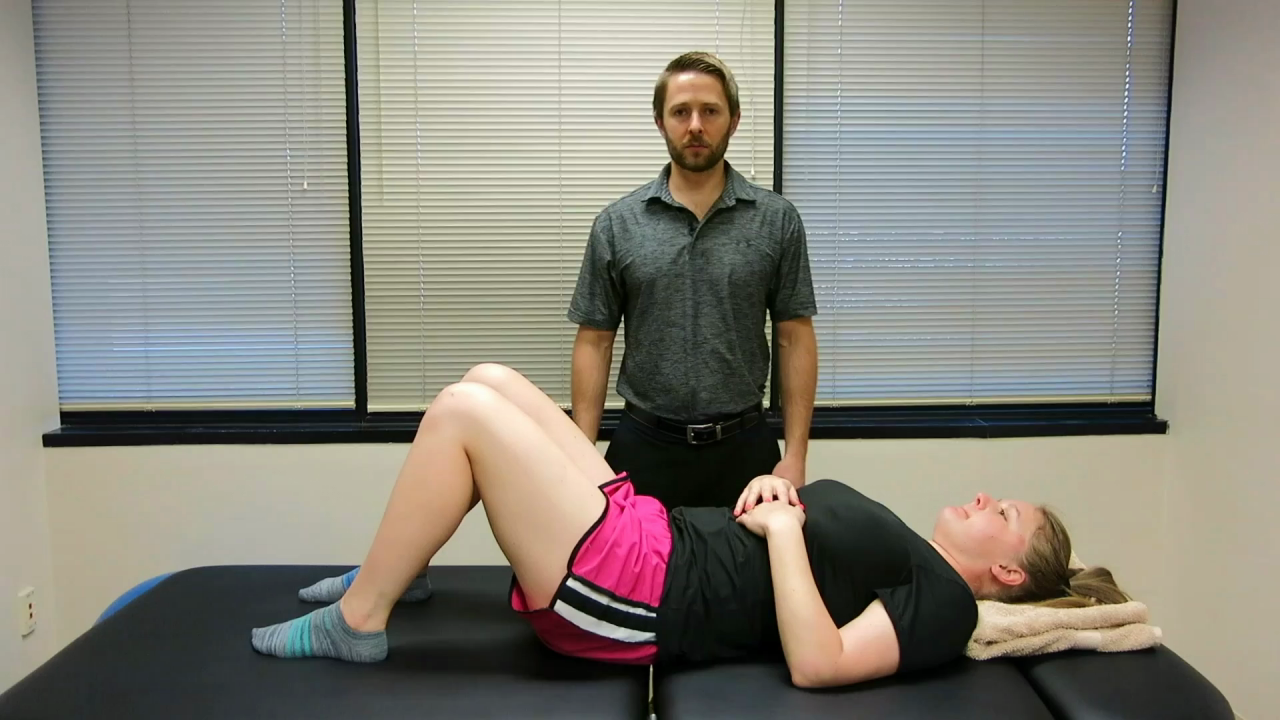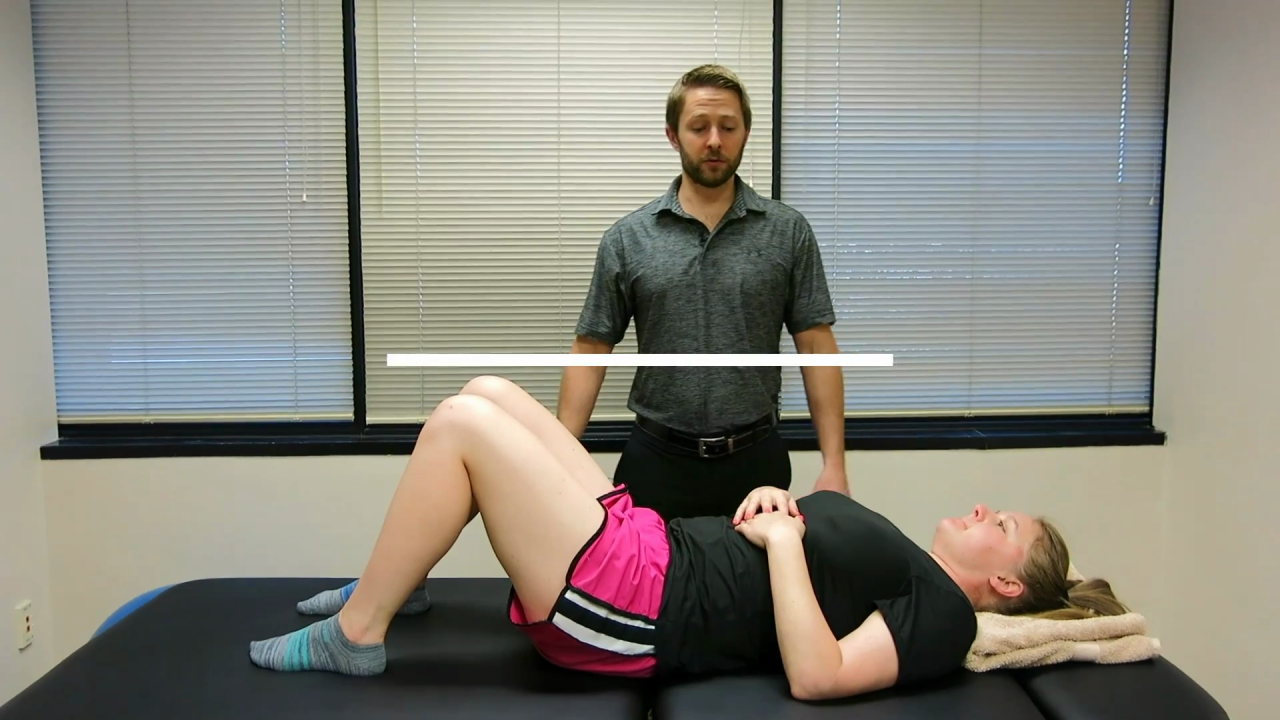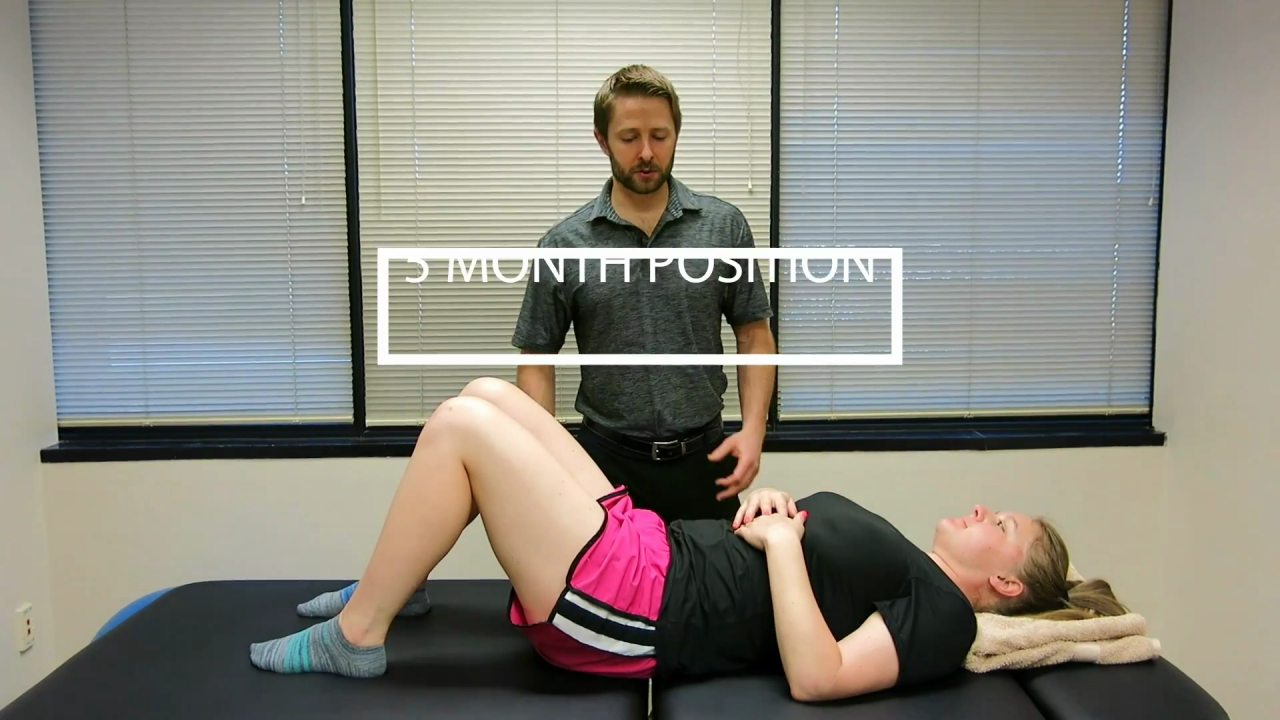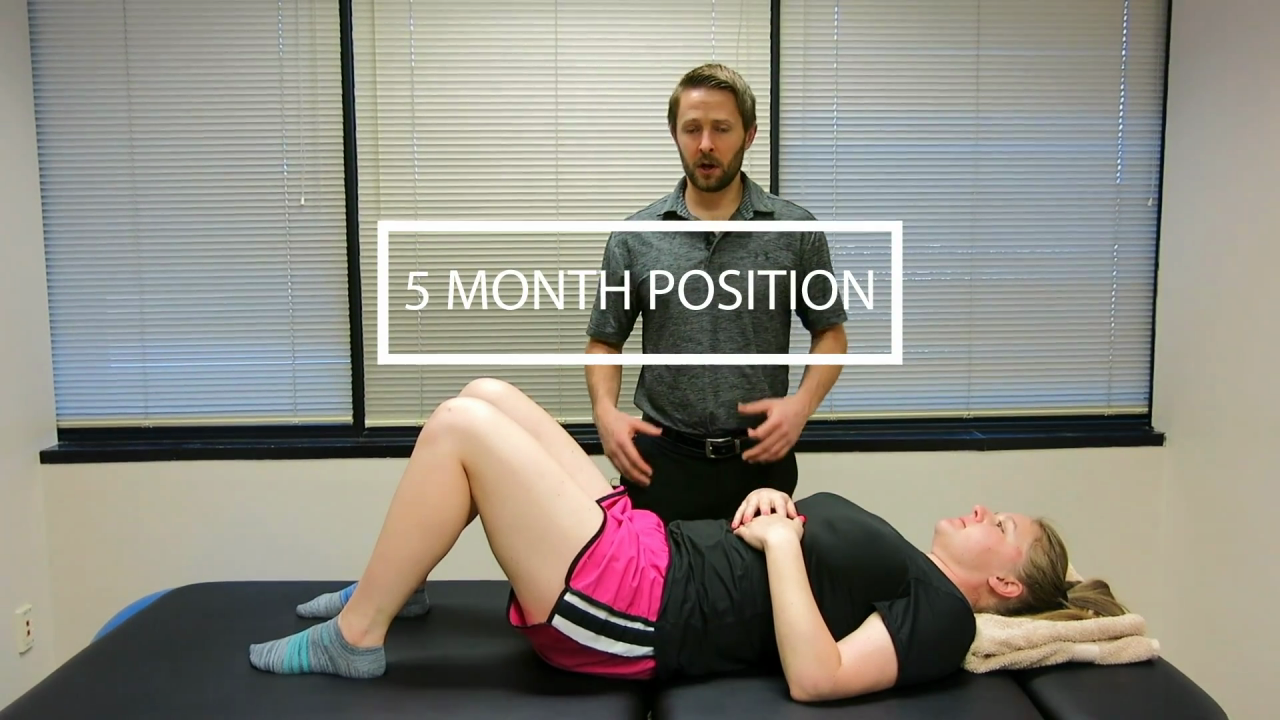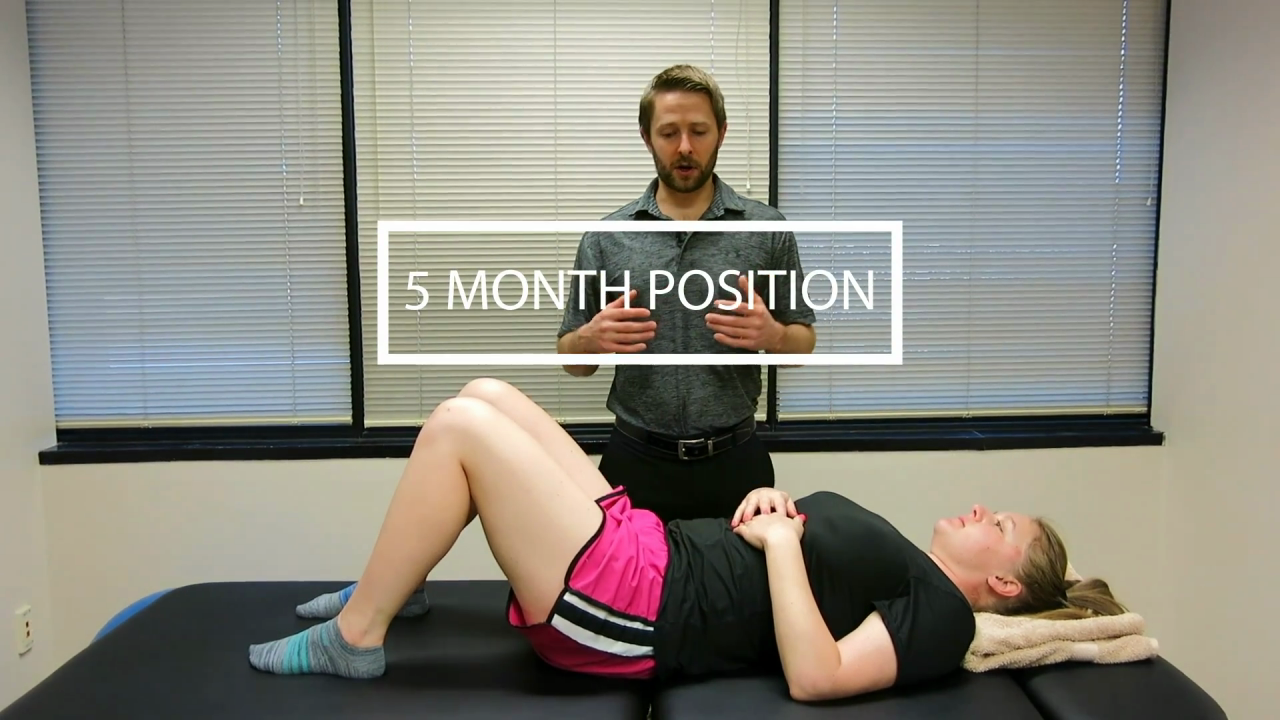
dt=0.7s
person 1, frame 1
left shoulder: (942, 604)
right shoulder: (906, 558)
left elbow: (815, 663)
left wrist: (782, 529)
right wrist: (771, 491)
left hip: (637, 597)
right hip: (651, 536)
left knee: (462, 410)
right knee: (487, 384)
left ankle: (356, 621)
right ankle: (397, 568)
person 1, frame 2
left shoulder: (941, 615)
right shoulder: (906, 570)
left elbow: (815, 675)
left wrist: (782, 540)
right wrist: (775, 500)
left hip: (634, 609)
right hip: (650, 543)
left knee: (459, 424)
right knee: (486, 393)
left ankle: (356, 633)
right ankle: (398, 581)
person 1, frame 3
left shoulder: (942, 617)
right shoulder: (904, 571)
left elbow: (815, 677)
left wrist: (781, 542)
right wrist: (770, 502)
left hip: (635, 611)
right hip: (650, 547)
left knee: (459, 425)
right knee: (486, 396)
left ankle: (356, 635)
right ankle: (395, 582)
person 1, frame 4
left shoulder: (940, 617)
right shoulder: (906, 572)
left elbow: (816, 677)
left wrist: (780, 543)
right wrist: (773, 502)
left hip: (633, 613)
right hip: (648, 546)
left knee: (459, 429)
right knee: (486, 396)
left ankle: (356, 636)
right ankle: (397, 583)
person 1, frame 5
left shoulder: (940, 617)
right shoulder: (904, 571)
left elbow: (815, 677)
left wrist: (781, 543)
right wrist: (771, 502)
left hip: (633, 612)
right hip: (649, 548)
left knee: (459, 427)
right knee: (485, 397)
left ankle: (356, 637)
right ankle: (396, 583)
person 2, frame 1
left shoulder: (776, 220)
right shoulder: (617, 224)
left elbow: (795, 338)
right elbow: (593, 341)
left wrist: (795, 451)
left hip: (744, 447)
right hip: (646, 447)
person 2, frame 2
left shoulder: (788, 232)
right shoulder: (627, 239)
left elbow: (816, 346)
right elbow: (591, 350)
left wrist: (834, 462)
left hip: (754, 460)
right hip: (658, 460)
person 2, frame 3
left shoulder: (724, 226)
right shoulder: (564, 244)
left elbow: (754, 334)
right elbow: (537, 357)
left wrist: (753, 427)
left hip: (705, 460)
right hip: (609, 463)
person 2, frame 4
left shoulder: (795, 230)
right shoulder: (634, 237)
left elbow: (829, 333)
right elbow: (603, 342)
left wrist: (801, 404)
right wrist: (605, 411)
left hip: (760, 459)
right hip: (665, 461)
person 2, frame 5
left shoulder: (766, 229)
right shoulder: (607, 238)
left elbow: (802, 340)
right elbow: (571, 357)
left wrist: (772, 335)
right wrist: (592, 338)
left hip: (734, 460)
right hip: (638, 462)
